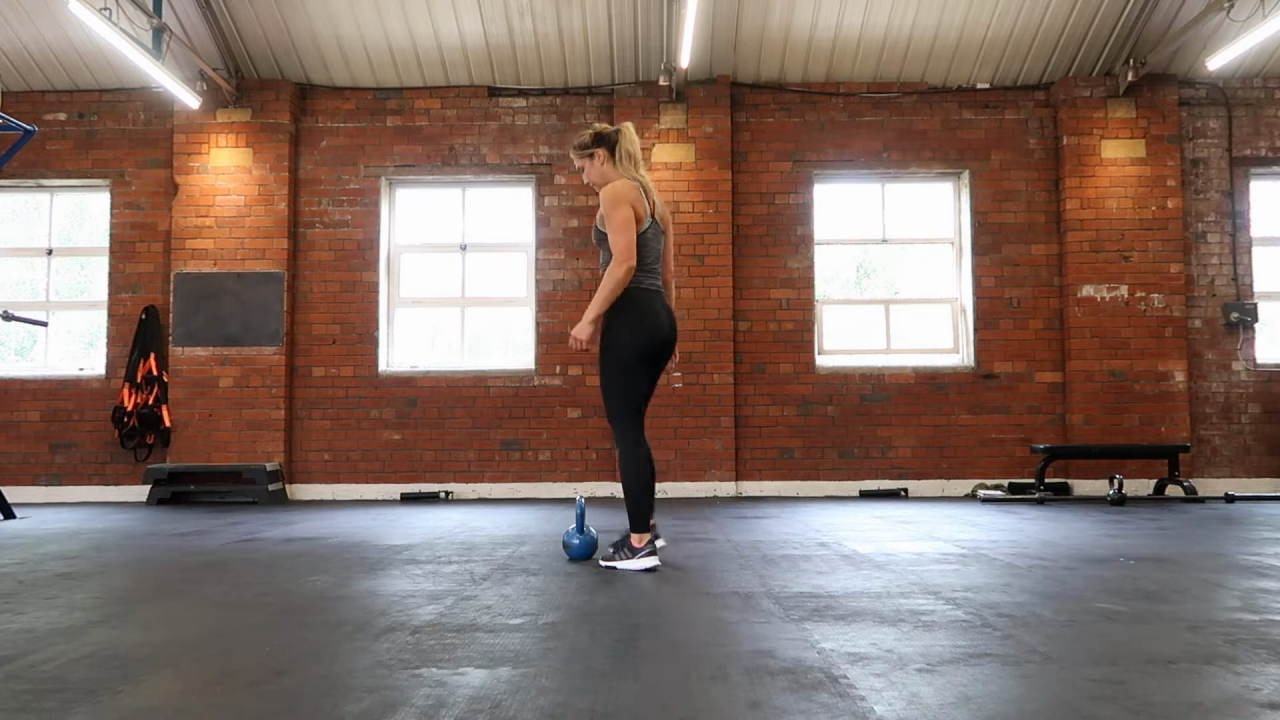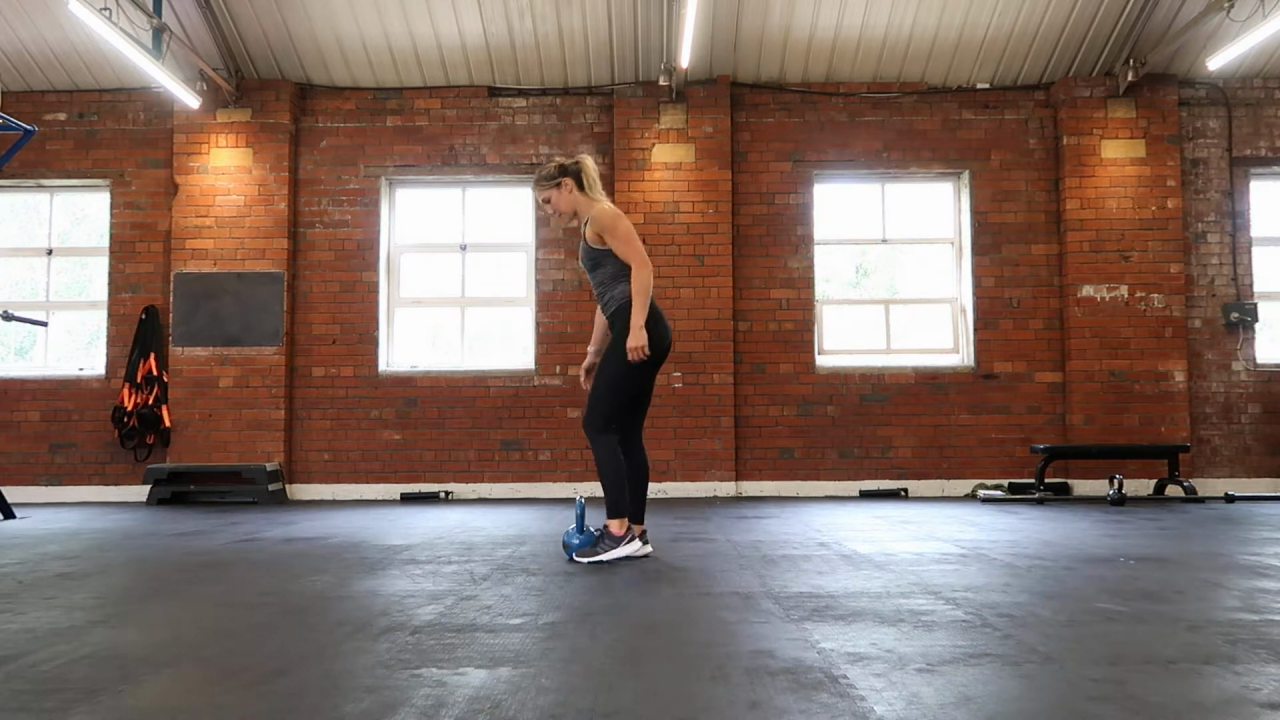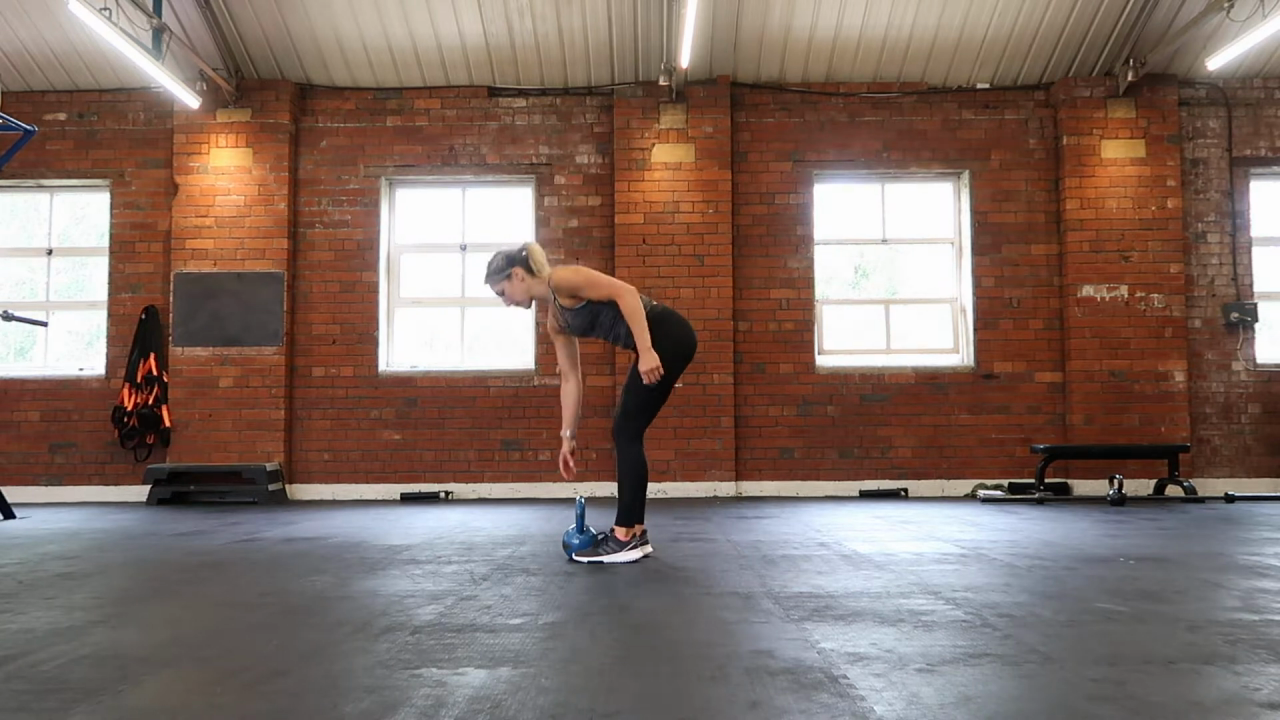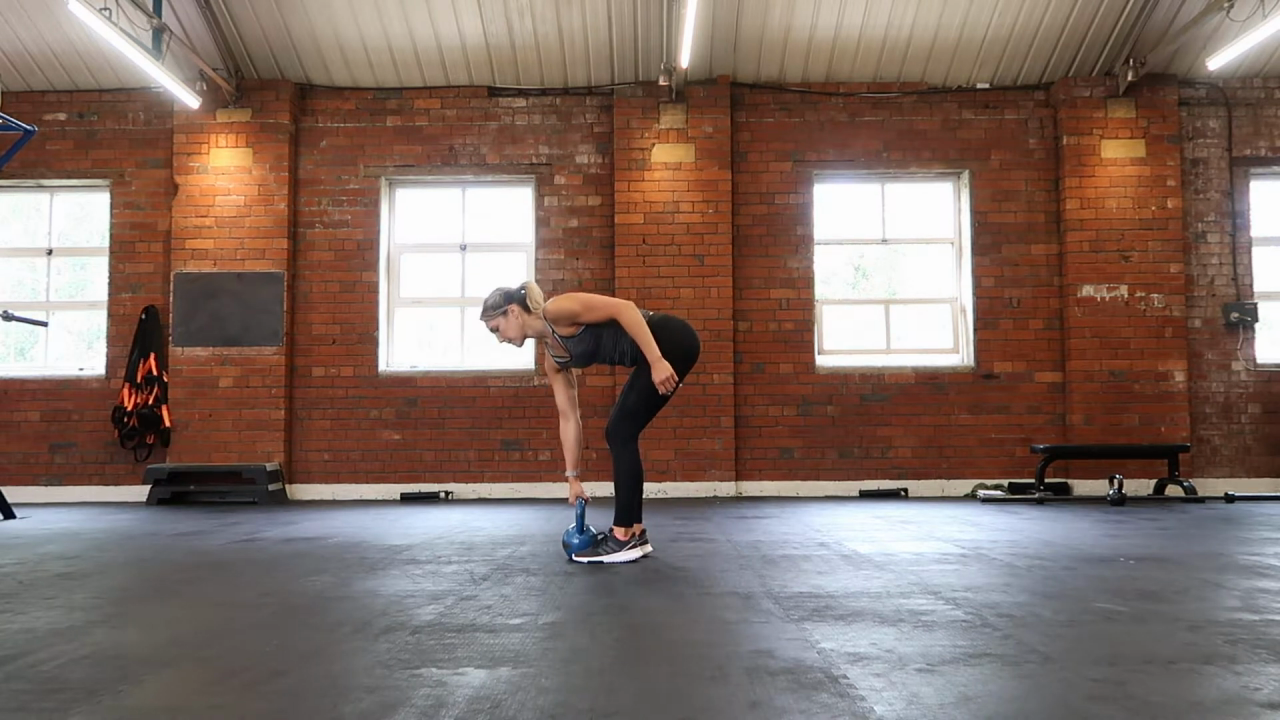
dt=0.5s
person 1, frame 1
left shoulder: (616, 192)
right shoulder: (650, 197)
left elbow: (624, 262)
left wrist: (590, 317)
right wrist: (666, 331)
left hip: (630, 320)
right hip: (658, 318)
left knee: (626, 430)
right knee: (631, 428)
left ankle: (640, 544)
right ankle: (646, 526)
person 1, frame 2
left shoulder: (602, 215)
right shoulder: (591, 225)
left elbow: (642, 268)
left wrist: (637, 327)
right wrist: (593, 352)
left hip: (638, 331)
right hip: (630, 331)
left knee: (598, 426)
right knee: (627, 434)
left ankle: (620, 530)
right ankle: (634, 532)
person 1, frame 3
left shoulder: (560, 280)
right shoulder: (554, 320)
left elbow: (625, 292)
right elbow: (570, 378)
left wrist: (645, 351)
right wrist: (567, 436)
left hip: (667, 336)
right hip: (660, 342)
left knee: (627, 431)
right knee: (626, 432)
left ankle: (626, 537)
right ankle: (635, 531)
person 1, frame 4
left shoulder: (557, 310)
right shoulder: (553, 357)
left elbow: (624, 308)
right elbow: (568, 418)
left wrist: (657, 362)
right wrist: (573, 477)
left hip: (670, 342)
right hip: (654, 352)
left knee: (622, 433)
right knee: (619, 433)
left ankle: (624, 536)
right ankle: (634, 531)
